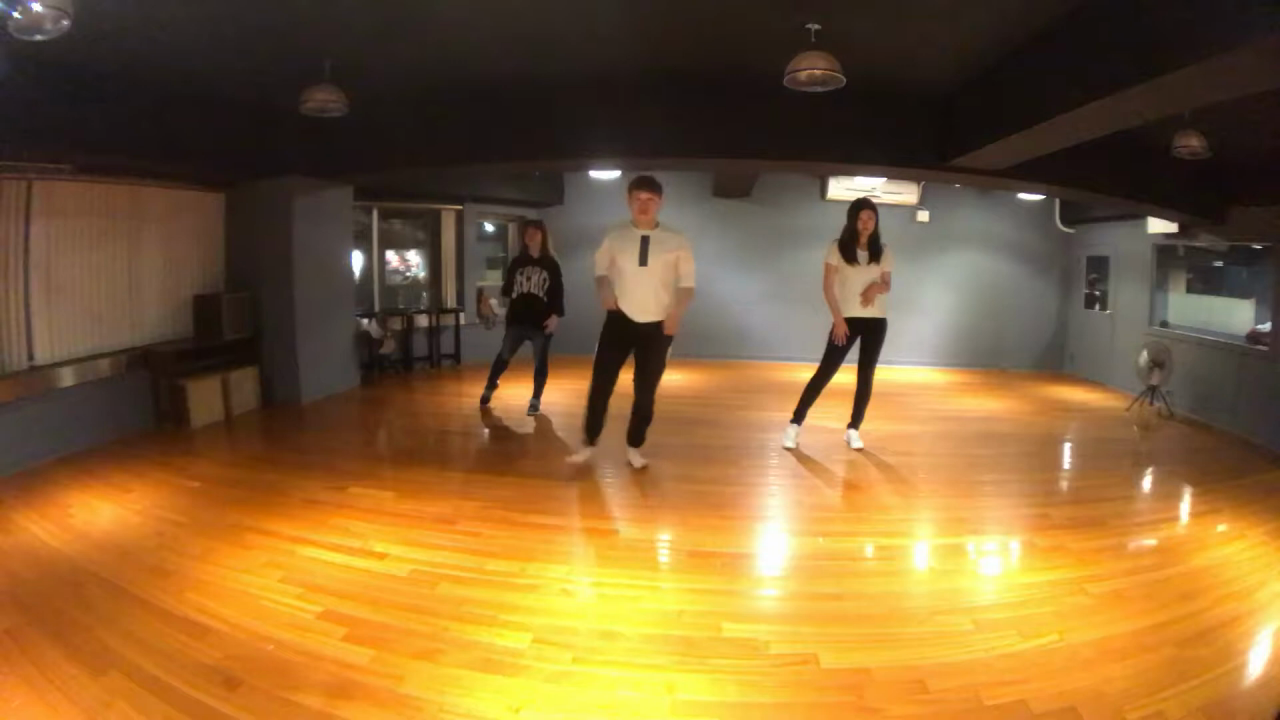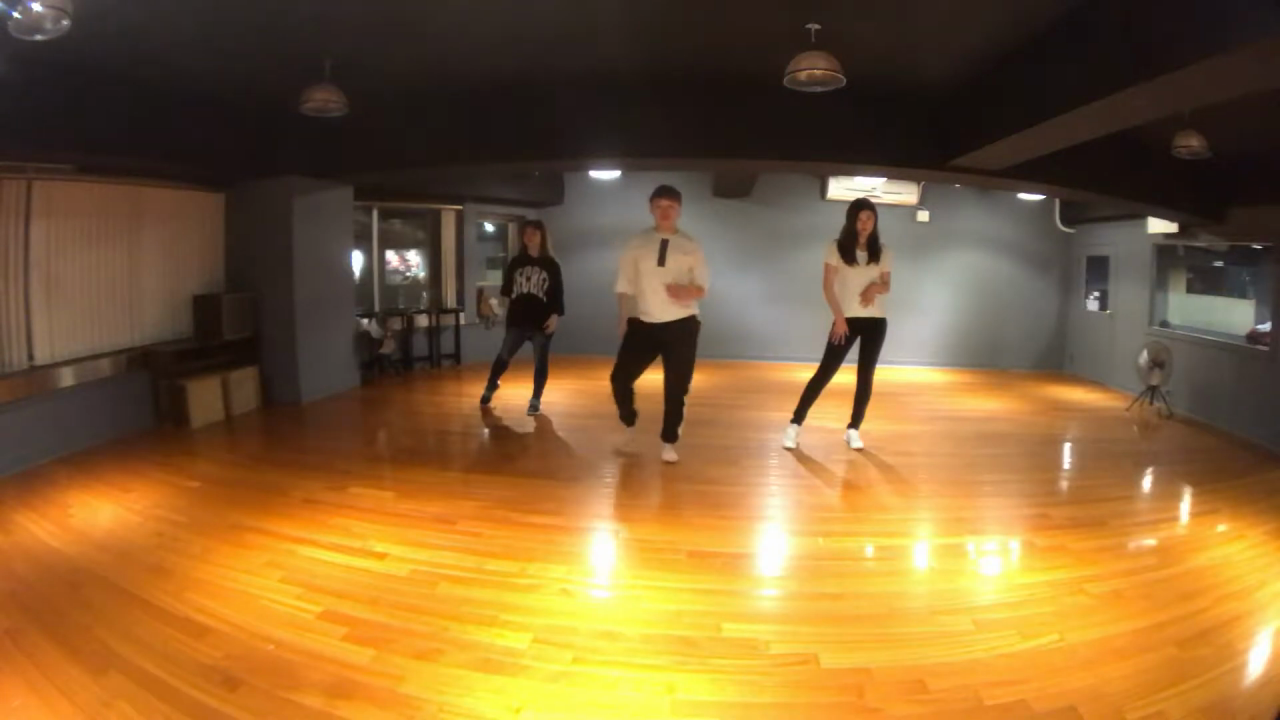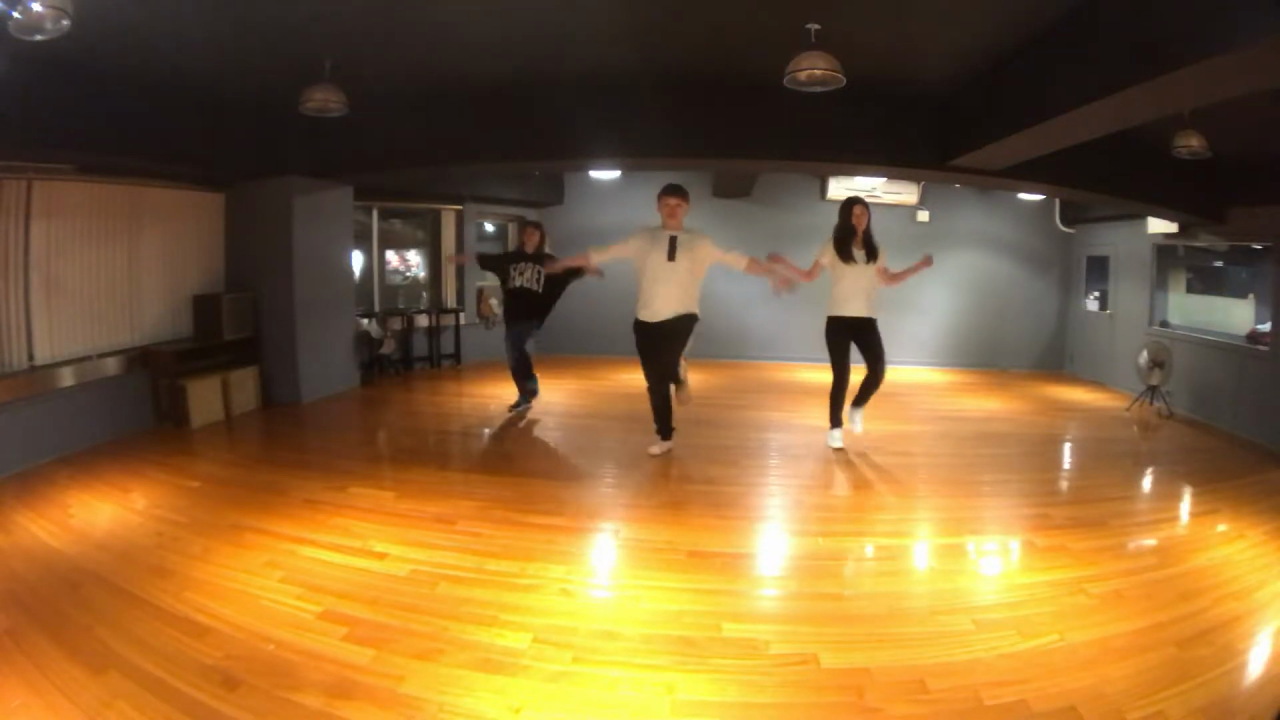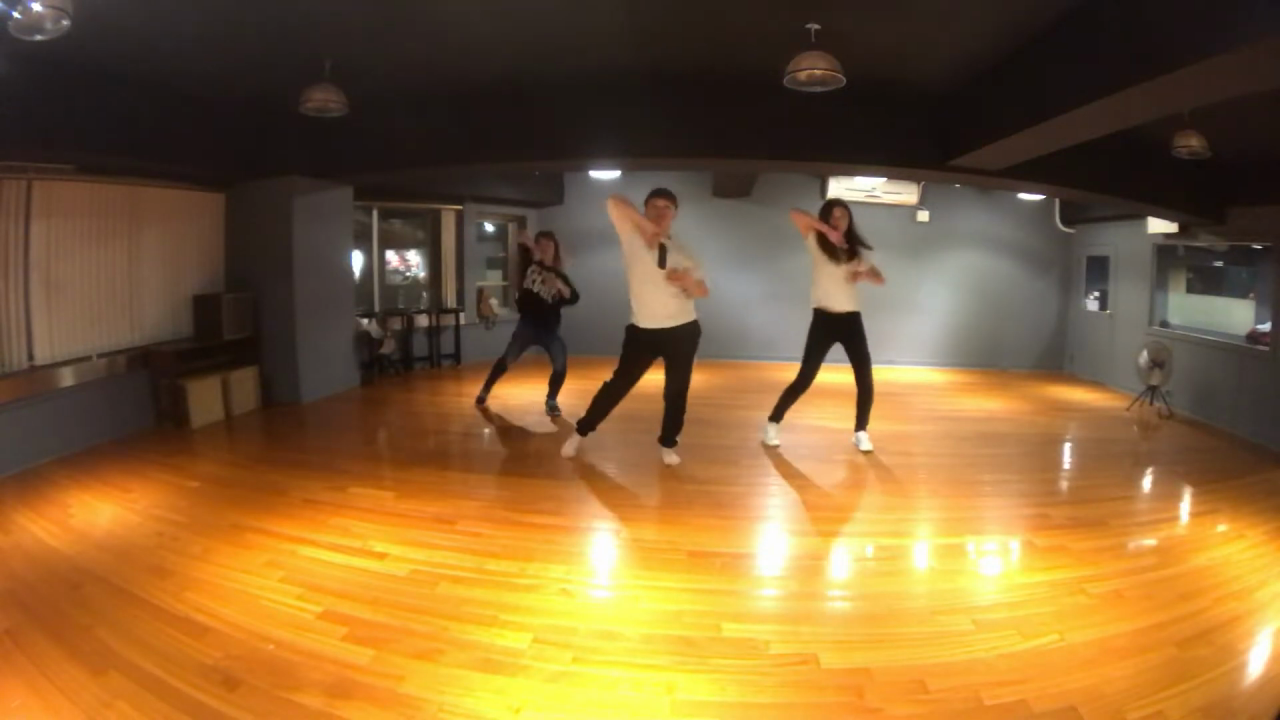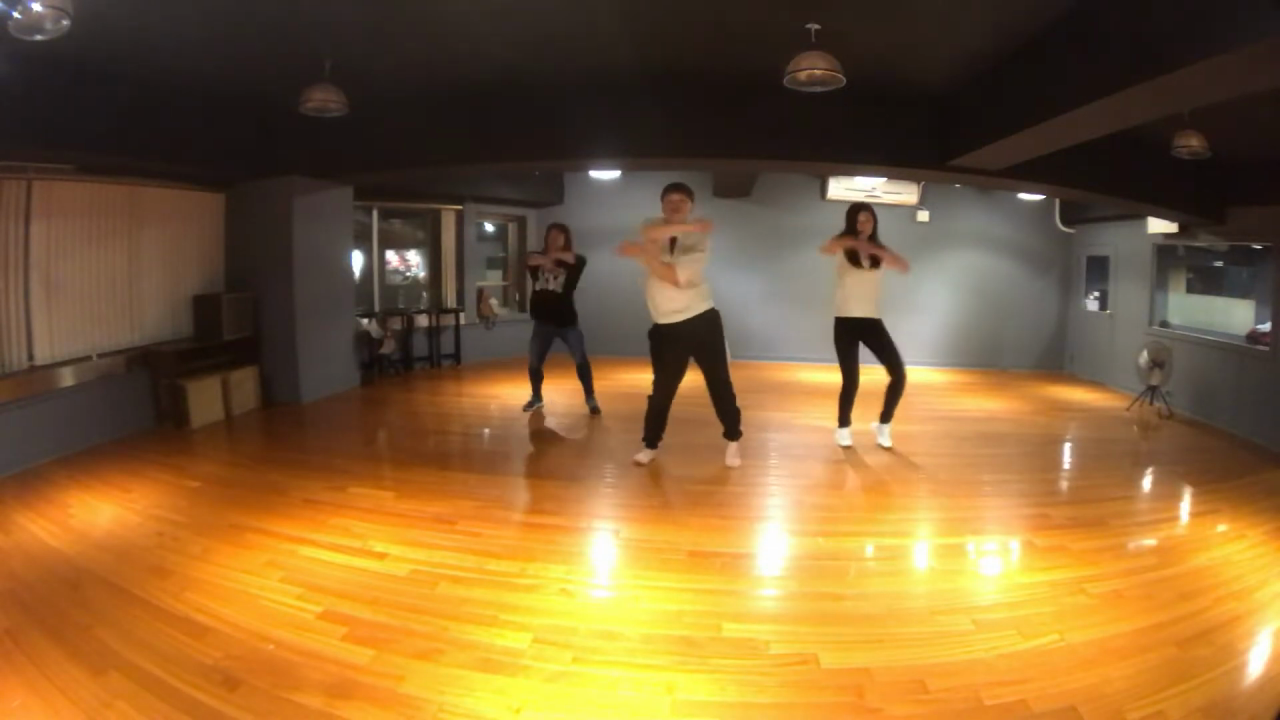
dt=1s
person 1, frame 1
left shoulder: (675, 241)
right shoulder: (615, 237)
left elbow: (688, 281)
right elbow: (601, 269)
left wrist: (676, 312)
right wrist: (606, 290)
left hip: (657, 324)
right hip: (620, 319)
left knee: (646, 389)
right knee: (602, 381)
left ankle: (634, 446)
right ankle: (589, 444)
person 1, frame 2
left shoulder: (691, 246)
right shoulder: (636, 244)
left elbow: (702, 286)
right elbow: (625, 284)
left wrist: (687, 290)
right wrist: (625, 318)
left hip: (681, 324)
right hip: (644, 323)
left knee: (676, 387)
right knee: (621, 377)
left ankle: (669, 441)
right ankle: (630, 424)
person 1, frame 3
left shoulder: (700, 242)
right shoulder: (642, 239)
left elbow: (738, 260)
right elbow: (605, 253)
left wrist: (774, 274)
right wrist: (569, 262)
left hip: (681, 318)
right hip: (647, 322)
left knee: (669, 366)
right knee: (655, 382)
right ankle: (664, 436)
person 1, frame 4
left shoulder: (682, 252)
right shoulder: (633, 238)
left elbow: (702, 291)
right elbow: (614, 204)
left wrist: (687, 280)
right wrist: (648, 227)
left hip: (683, 329)
right hip: (643, 330)
left knee: (676, 391)
right knee: (619, 383)
left ankle: (667, 444)
right ankle: (580, 433)
person 1, frame 5
left shoulder: (700, 245)
right shoulder: (656, 228)
left elbow: (678, 277)
right elbow: (648, 234)
left wrist: (643, 255)
right wrist: (686, 226)
left hip: (703, 321)
right hip: (666, 328)
left knee: (719, 383)
right knee: (663, 388)
left ankle: (732, 441)
right ankle: (650, 445)
person 2, frame 1
left shoulder: (883, 252)
right shoulder: (838, 248)
left elbow: (888, 285)
right elbow: (828, 286)
left wrist: (877, 287)
right wrist: (838, 318)
left hip: (876, 321)
right hip: (847, 319)
left knee: (866, 375)
right knee: (825, 371)
left ankle: (853, 429)
right ankle: (795, 425)
person 2, frame 2
left shoulder: (882, 252)
right shoulder: (837, 248)
left elbow: (887, 285)
right elbow: (828, 286)
left wrist: (876, 287)
right wrist: (838, 317)
left hip: (876, 321)
right hip: (846, 319)
left knee: (866, 376)
right knee: (825, 372)
left ankle: (853, 429)
right ankle: (795, 425)
person 2, frame 3
left shoulder: (874, 249)
right shoulder: (833, 246)
left elbow: (888, 279)
right elbow: (809, 276)
left wrist: (917, 268)
right wrist: (785, 264)
left hip: (866, 320)
right hip: (838, 320)
left knee: (877, 371)
right knee: (841, 376)
left ankle: (856, 408)
right ankle: (835, 428)
person 2, frame 4
left shoulder: (857, 250)
right shoulder: (817, 242)
left elbow: (880, 278)
right elbow: (796, 214)
left wrist: (863, 275)
right wrist: (827, 231)
left hip: (852, 320)
right hip: (824, 320)
left knee: (865, 381)
right knee: (805, 379)
left ankle: (861, 431)
right ankle: (773, 424)
person 2, frame 5
left shoulder: (877, 249)
right shoulder: (843, 248)
left elbow: (903, 267)
right elbow: (826, 248)
left wrist: (882, 253)
right wrist: (856, 243)
left hip: (872, 322)
right hip: (846, 323)
left knee: (898, 375)
right knee: (851, 381)
left ankle: (883, 424)
right ankle: (843, 428)
person 3, frame 1
left shoulder: (551, 265)
right shoulder: (517, 263)
left elbow: (558, 293)
right elbow: (507, 289)
left wrist: (555, 316)
left hip: (541, 321)
right hip: (517, 318)
left knee: (540, 360)
right knee: (504, 355)
left ankle: (535, 400)
right ankle: (490, 386)
person 3, frame 2
left shoulder: (551, 265)
right shoulder: (516, 263)
left elbow: (558, 293)
right elbow: (507, 289)
left wrist: (555, 315)
left hip: (542, 321)
right hip: (518, 319)
left knee: (541, 361)
right knee: (504, 355)
left ankle: (535, 400)
right ankle: (491, 386)
person 3, frame 3
left shoulder: (547, 260)
right shoulder: (510, 257)
left elbow: (567, 270)
right elbow: (488, 260)
left wrist: (586, 269)
right wrist: (466, 258)
left hip: (532, 314)
right hip: (513, 314)
left knee: (517, 348)
right knee: (513, 357)
left ankle: (532, 382)
right ankle: (524, 396)
person 3, frame 4
left shoulder: (560, 276)
right shoulder: (531, 262)
left elbow: (573, 298)
right elbow: (522, 238)
left wrist: (559, 285)
right wrist: (534, 249)
left hip: (549, 329)
right hip: (527, 324)
left knee: (561, 366)
right knee: (507, 359)
left ankle: (551, 401)
right ankle: (485, 390)
person 3, frame 5
left shoulder: (570, 262)
right shoulder: (539, 258)
left elbow: (579, 259)
right elbow: (530, 260)
left wrist: (558, 256)
right wrist: (548, 259)
left hip: (567, 321)
right hip: (543, 322)
left knee: (581, 359)
right knee: (535, 362)
left ankle: (591, 399)
right ankle: (536, 398)
